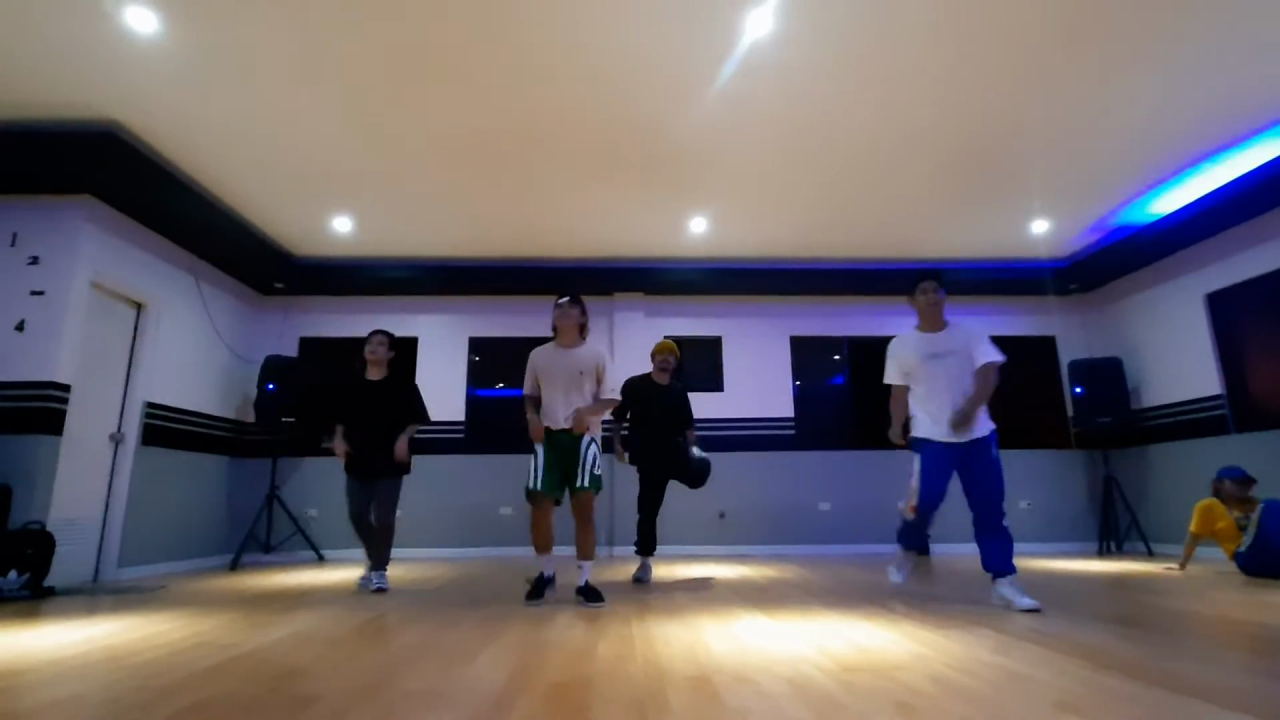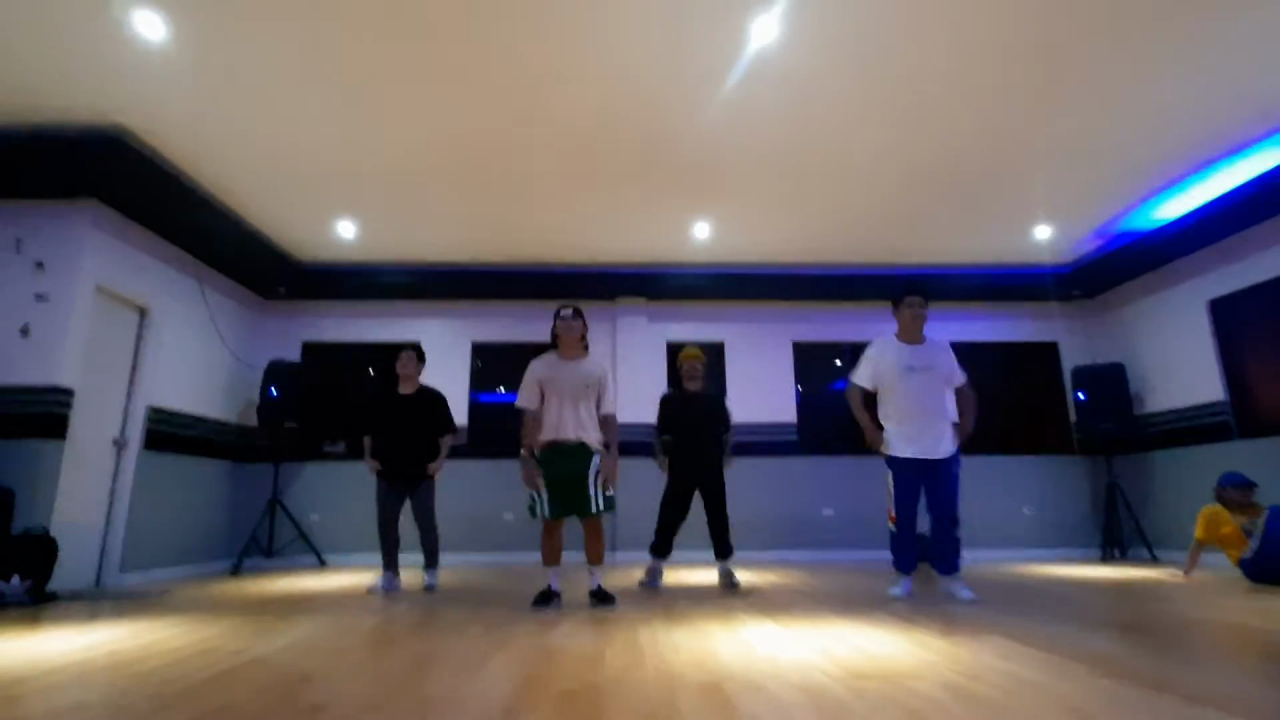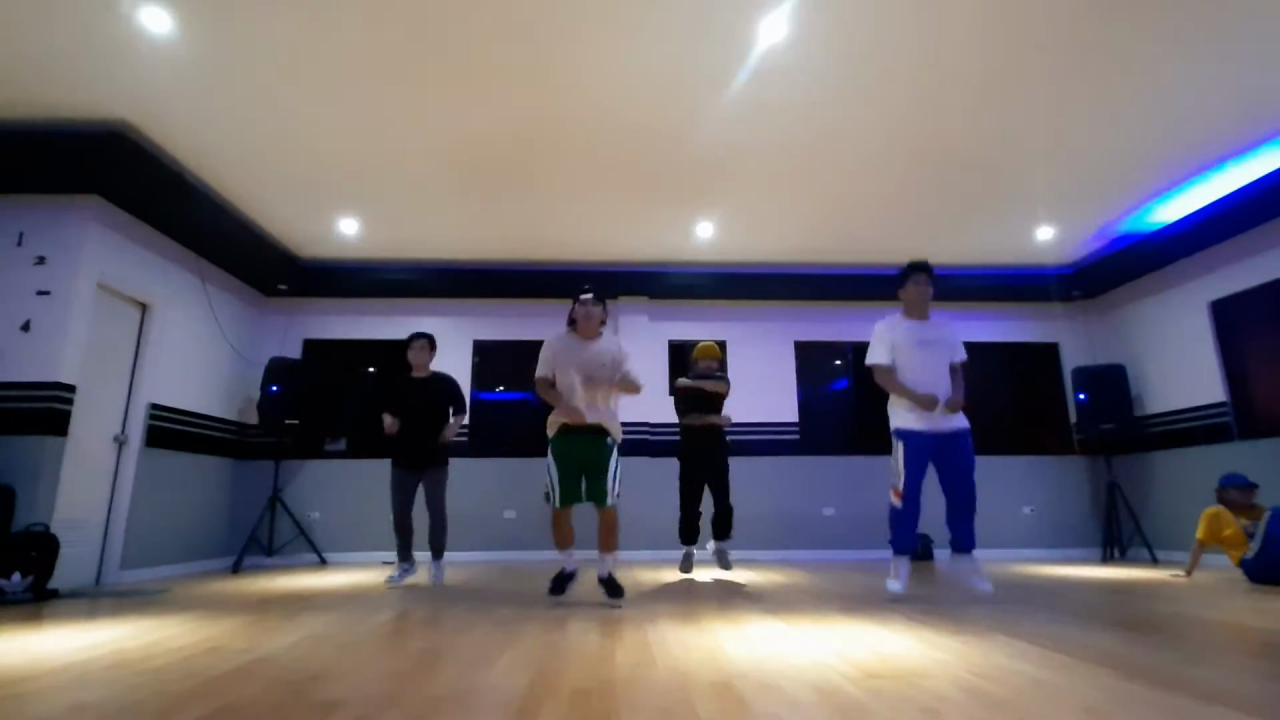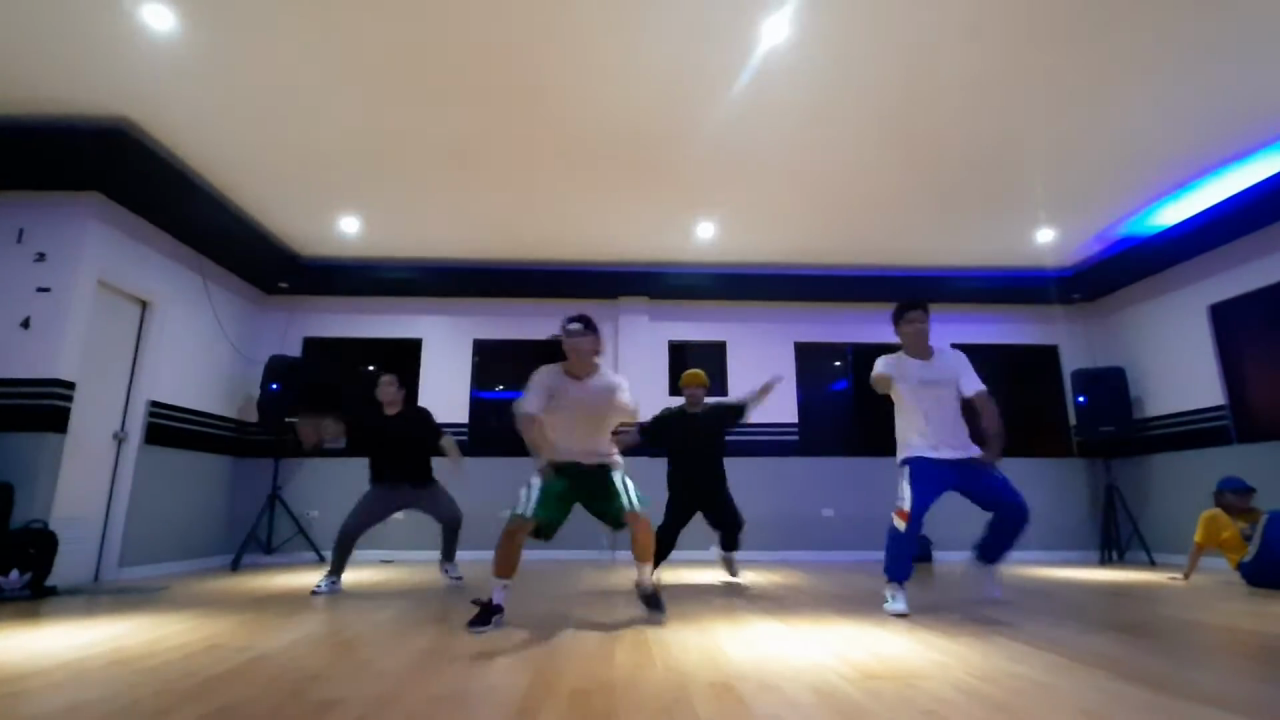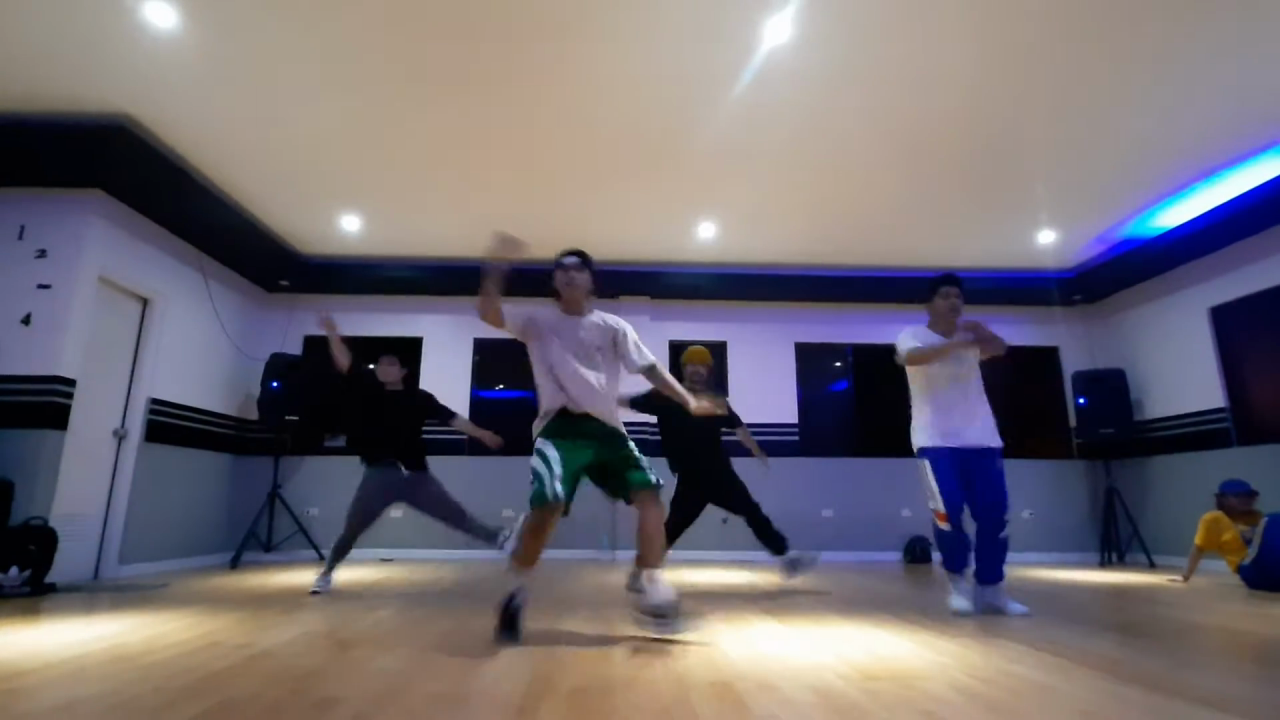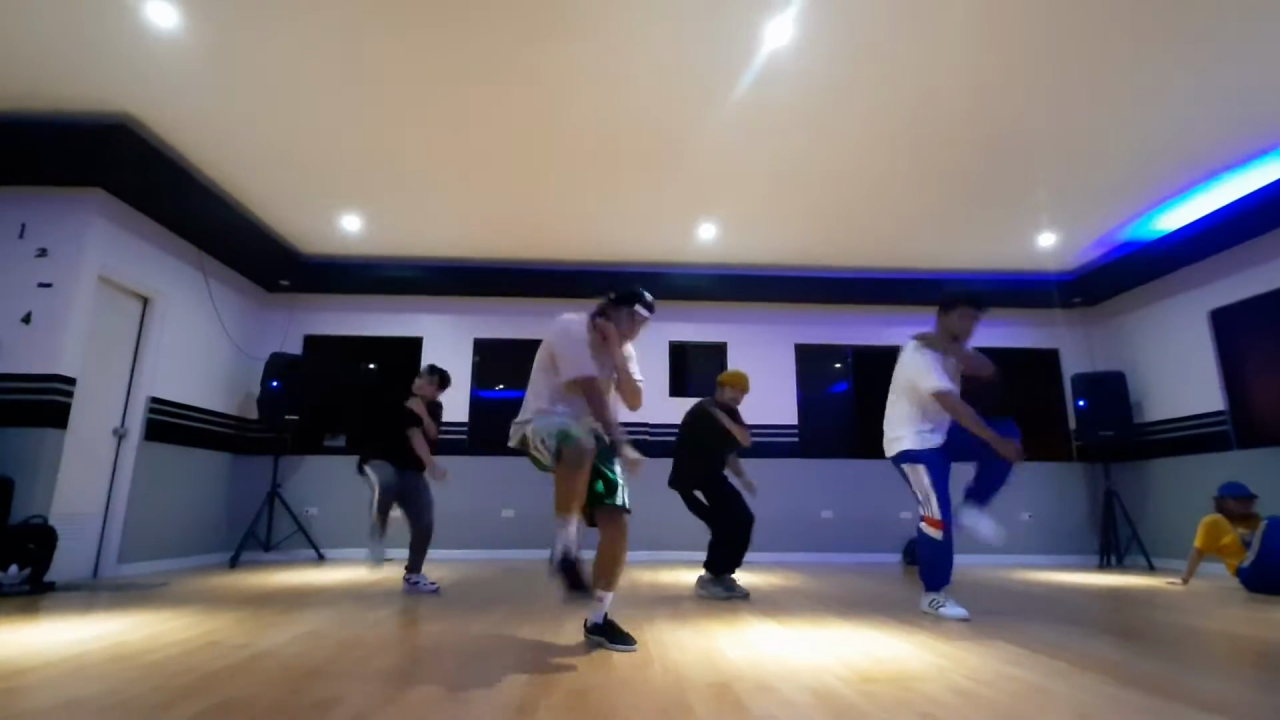
dt=0.5s
person 1, frame 1
left shoulder: (596, 355)
right shoulder: (538, 356)
left elbow: (611, 399)
right elbow: (530, 396)
left wrist: (587, 412)
right wrist: (532, 417)
left hip: (583, 437)
right hip: (548, 437)
left knee: (583, 507)
right knee: (540, 508)
left ankle: (584, 582)
right ankle: (546, 573)
person 1, frame 2
left shoulder: (598, 369)
right shoulder: (539, 367)
left elbow: (607, 416)
right elbow: (530, 414)
left wrist: (612, 455)
right wrist: (527, 456)
left hip: (589, 451)
right hip: (550, 452)
left knee: (593, 521)
right knee: (551, 521)
left ankle: (596, 586)
right ankle: (552, 587)
person 1, frame 3
left shoulder: (613, 347)
right shoulder: (556, 344)
left elbow: (633, 387)
right elbow: (541, 384)
left wrist: (610, 382)
right wrist: (563, 405)
left hip: (602, 434)
right hip: (565, 433)
left knee: (607, 508)
right knee: (561, 508)
left ankle: (606, 571)
right ankle: (567, 568)
person 1, frame 4
left shoulder: (612, 383)
right shoulder: (546, 378)
left elbow: (629, 416)
right elbow: (526, 417)
left wrist: (622, 409)
right wrist: (539, 448)
left hip: (601, 466)
right hip: (556, 467)
left knee: (639, 521)
right knee: (516, 528)
left ankle: (646, 585)
right ankle: (496, 602)
person 1, frame 5
left shoulder: (613, 327)
right shoulder: (538, 321)
left elbow: (650, 369)
right elbow: (489, 313)
left wrist: (687, 399)
right wrist: (500, 265)
left hip: (606, 430)
right hip: (560, 427)
left knee: (652, 503)
right knee: (546, 513)
left ankle: (654, 598)
right ankle: (514, 599)
person 1, frame 6
left shoulder: (622, 350)
right shoulder: (570, 328)
left elbow: (633, 402)
right elbow: (589, 390)
left wrist: (616, 349)
right wrist: (620, 444)
left hip: (593, 436)
right hip: (541, 426)
left knee: (616, 522)
right knee: (579, 444)
left ankle: (598, 619)
right ankle: (565, 550)
person 2, frame 1
left shoulder: (971, 335)
right shoulder: (901, 345)
left elbow: (989, 373)
right elbow: (900, 392)
left wrist: (972, 406)
right wrist: (896, 427)
left hip: (976, 434)
right hip: (930, 437)
left knee: (990, 506)
right knee: (926, 501)
left ankle: (1004, 582)
right ankle: (907, 552)
person 2, frame 2
left shoulder: (942, 350)
right shoulder: (879, 351)
left elbow: (962, 389)
right elbow: (855, 392)
left wrist: (967, 419)
right wrist: (869, 427)
left hip: (943, 448)
right hip: (901, 449)
left knee: (946, 517)
right knee: (902, 516)
left ankle: (950, 576)
right ankle: (904, 576)
person 2, frame 3
left shoulder: (946, 328)
right shoulder: (887, 328)
left elbow: (957, 370)
right elbow: (882, 374)
left wrist: (958, 397)
right wrist: (915, 398)
left hip: (952, 423)
right hip: (910, 423)
left knee: (963, 492)
right knee: (906, 492)
left ankle: (963, 558)
right ankle: (900, 562)
person 2, frame 4
left shoulder: (955, 357)
right shoulder: (890, 364)
left elbow: (982, 399)
right elbow: (880, 383)
left wrist: (994, 440)
right wrist: (884, 380)
left hip: (964, 455)
right hip: (921, 457)
left knee: (1014, 509)
right knee: (910, 513)
left ankle: (984, 563)
right ankle: (895, 587)
person 2, frame 5
left shoulder: (970, 334)
right shoulder: (914, 336)
left elbow: (996, 349)
right elbow: (913, 357)
left wrist: (980, 334)
right wrist: (961, 343)
left hip: (981, 441)
right hip: (936, 442)
left knee: (994, 516)
right knee: (947, 513)
left ankle: (990, 589)
right ankle: (956, 578)
person 2, frame 6
left shoulder: (948, 350)
right shoulder: (921, 353)
left elbow: (987, 370)
right elbow: (952, 404)
left wrist: (961, 352)
right wrist: (996, 441)
left hip: (941, 434)
right hip: (912, 442)
left knee: (1008, 431)
right knee: (936, 516)
left ankle: (973, 507)
right ankle: (933, 595)
person 3, frame 1
left shoulder: (403, 387)
right shoulder: (354, 388)
left elbow: (417, 420)
right elbow: (342, 420)
left wrist: (404, 439)
right wrist: (339, 439)
left hip: (390, 464)
right hip: (358, 463)
left knee: (383, 517)
right knee: (357, 516)
left ankle: (378, 570)
right ankle: (374, 564)
person 3, frame 2
left shoulder: (433, 398)
right shoulder: (384, 401)
left elbow: (448, 432)
right elbow: (370, 432)
left wrist: (440, 458)
right wrist: (369, 456)
left hip: (421, 472)
right hip: (389, 472)
left knee: (425, 522)
right knee: (386, 522)
left ankle: (431, 571)
right ankle: (390, 574)
person 3, frame 3
left shoulder: (445, 383)
right shoulder: (398, 385)
left elbow: (460, 410)
right elbow: (387, 411)
left wrist: (455, 425)
right wrist: (387, 419)
left hip: (434, 460)
right hip: (403, 459)
left knee: (437, 511)
right knee: (400, 512)
left ankle: (437, 561)
right ankle: (405, 561)
person 3, frame 4
left shoulder: (419, 416)
right shoulder: (370, 423)
left elbow: (440, 437)
right elbow: (340, 430)
left wrist: (454, 454)
right wrist: (316, 429)
left hip: (420, 485)
right hip: (385, 488)
left knee: (453, 516)
right knee: (348, 531)
left ankle: (448, 562)
right ankle: (333, 577)
person 3, frame 5
left shoulder: (418, 398)
right shoulder: (369, 389)
left elbow: (449, 417)
right elbow: (345, 363)
left wrist: (481, 433)
right wrist: (332, 333)
left hip: (415, 474)
right hip: (381, 474)
left knee: (453, 513)
right knee: (354, 527)
left ankle: (495, 537)
right ankle: (327, 574)
person 3, frame 6
left shoulder: (433, 408)
right shoulder: (399, 404)
left elbow: (432, 435)
right elbow: (414, 434)
left wrist: (424, 414)
right wrist: (431, 465)
left hip: (411, 472)
right hip: (380, 462)
left knee: (424, 523)
right knee: (386, 482)
left ankle: (413, 576)
right ankle: (378, 533)
person 4, frame 1
left shoulder: (679, 392)
right shoulder: (634, 386)
left elbow: (687, 426)
right elbow: (618, 417)
left wrist: (691, 449)
right wrist: (617, 444)
left hip: (674, 450)
right hip: (647, 456)
right knee: (648, 508)
right ankle: (645, 562)
person 4, frame 2
left shoulder: (714, 398)
right shoulder: (670, 400)
left elbow: (724, 430)
right elbow: (663, 433)
left wrist: (725, 452)
right wrist: (662, 455)
left hip: (711, 468)
right hip: (681, 468)
left knee: (717, 517)
right knee: (669, 516)
left ankle: (725, 568)
right ankle: (655, 566)
person 4, frame 3
left shoulder: (719, 379)
right shoulder: (683, 385)
left elbow: (723, 388)
right elbow: (685, 417)
left wrist: (692, 383)
right wrist: (713, 418)
left hip: (716, 452)
right hip: (691, 453)
left knee: (722, 502)
right knee: (689, 505)
left ankle: (721, 546)
right ankle: (688, 551)
person 4, frame 4
left shoulder: (719, 411)
right shoulder: (670, 418)
left elbow: (747, 403)
right elbow: (640, 434)
left wrist: (766, 389)
left hip: (715, 485)
right hip: (682, 487)
left knee: (732, 523)
right knee: (670, 528)
left ankle: (728, 554)
person 4, frame 5
left shoulder: (714, 399)
right shoulder: (665, 397)
left elbow: (736, 425)
right elbow: (630, 402)
left wrist: (756, 450)
left hip: (719, 471)
right hip: (691, 476)
left knee: (751, 511)
right knee: (676, 523)
left ankle: (785, 557)
right ankle: (639, 571)
person 4, frame 6
left shoulder: (728, 414)
right shoulder: (704, 412)
left elbow: (736, 447)
left hip: (707, 475)
right hip: (693, 478)
left ankle: (717, 575)
